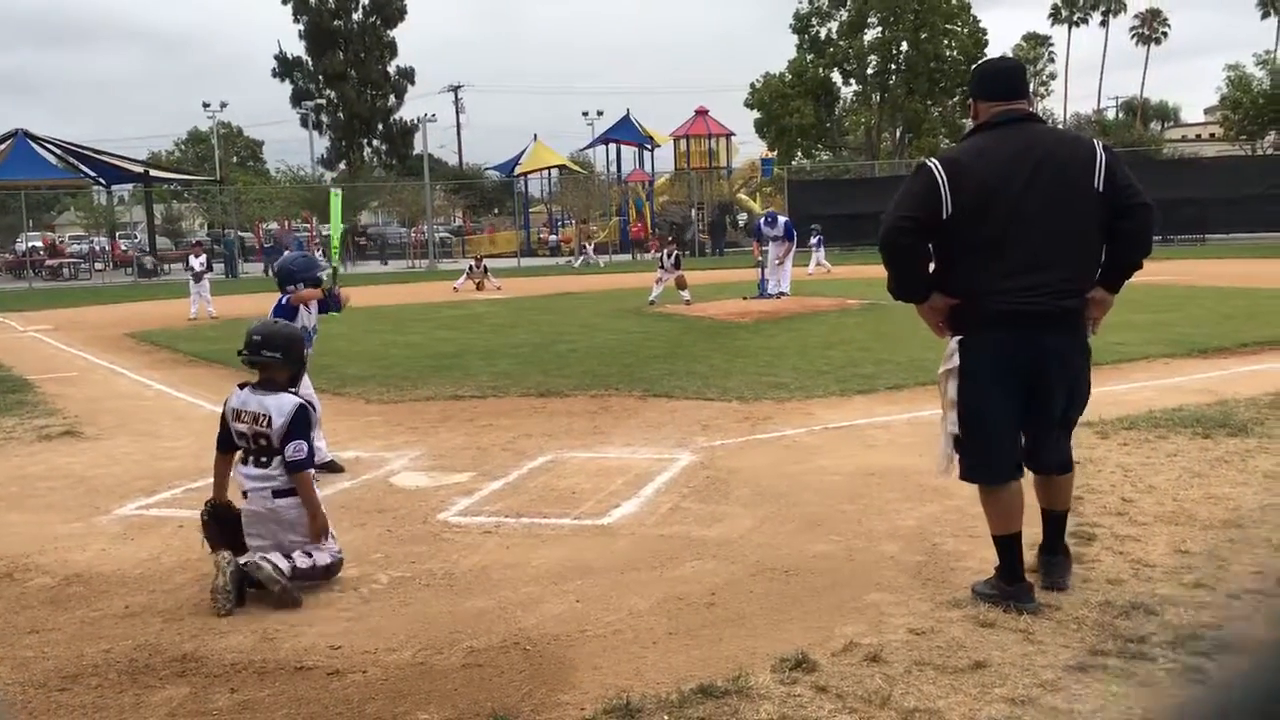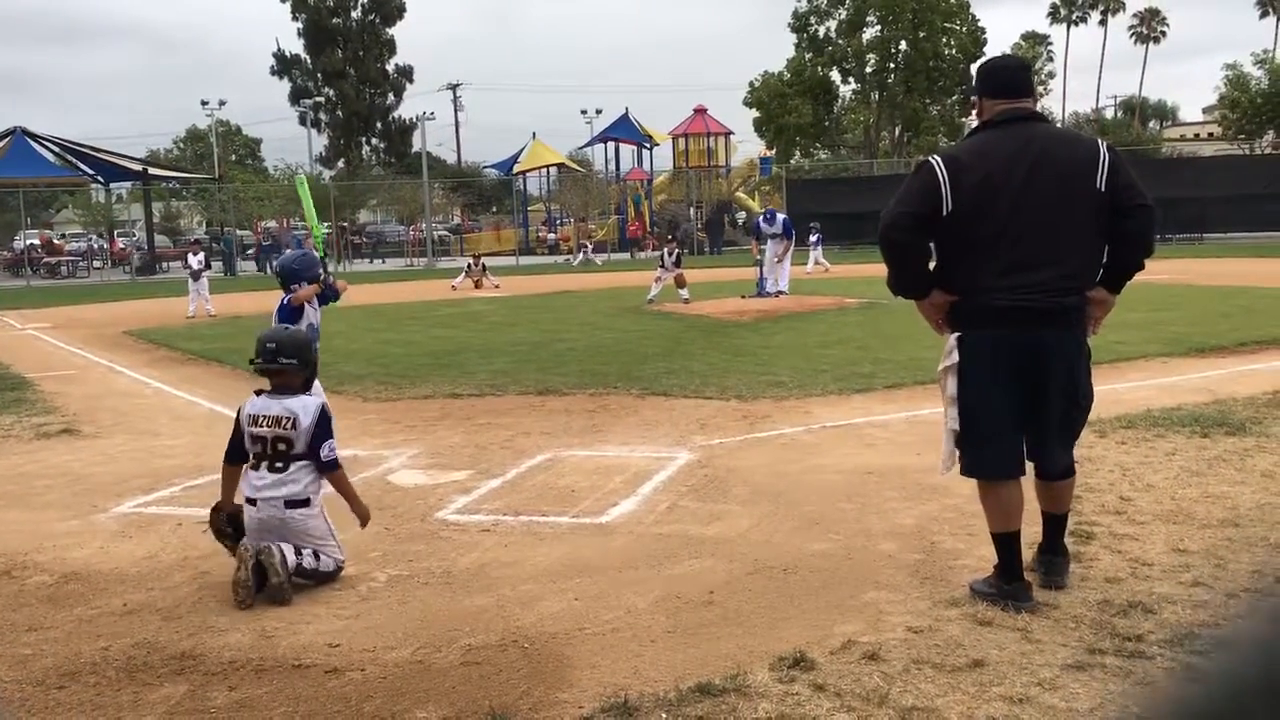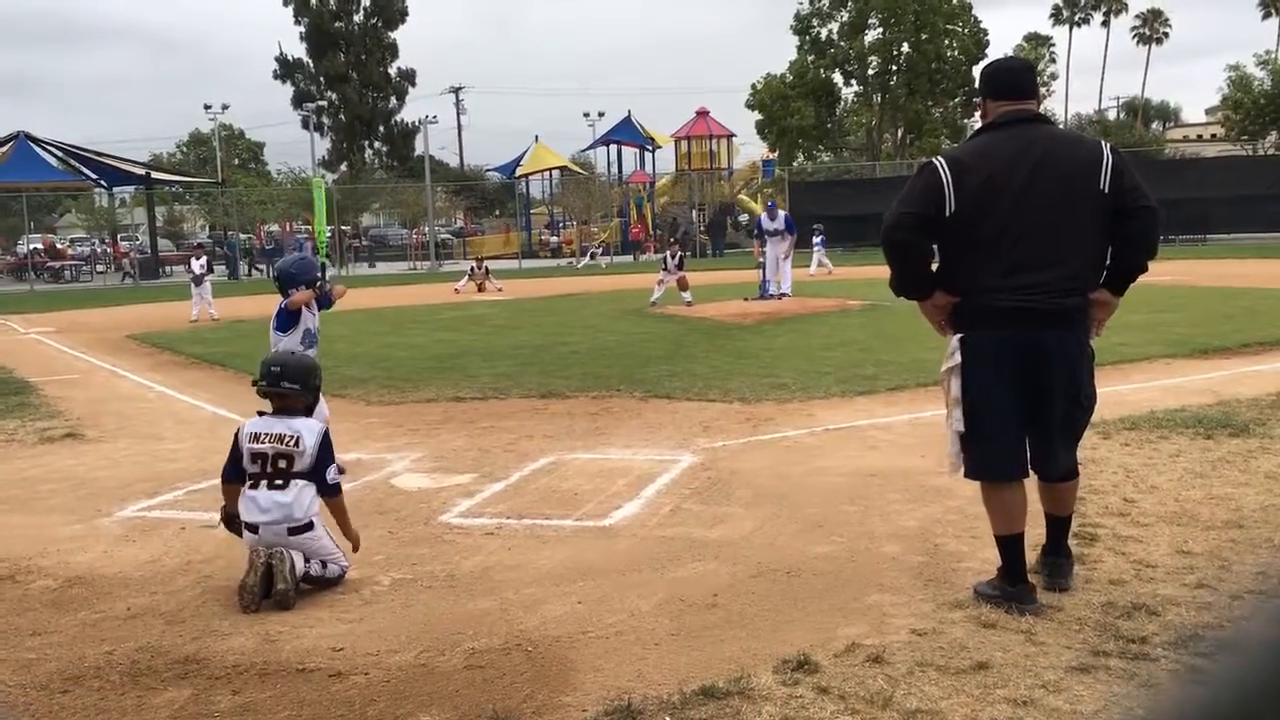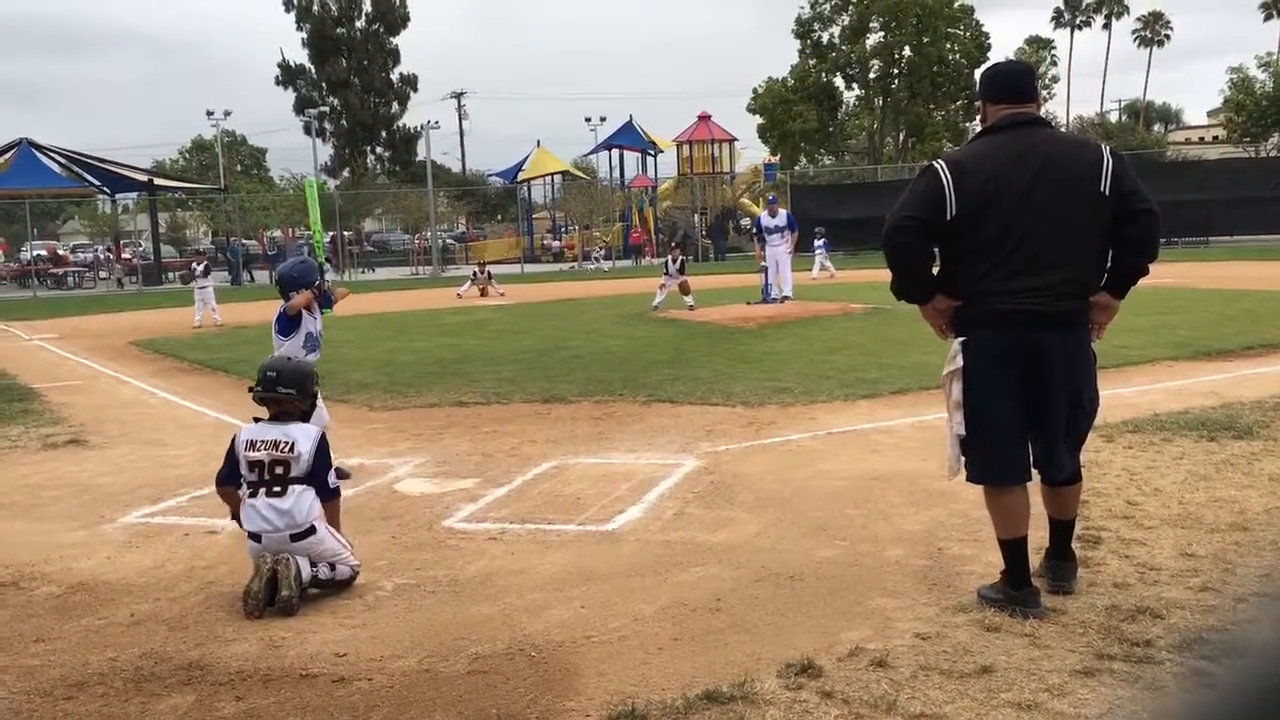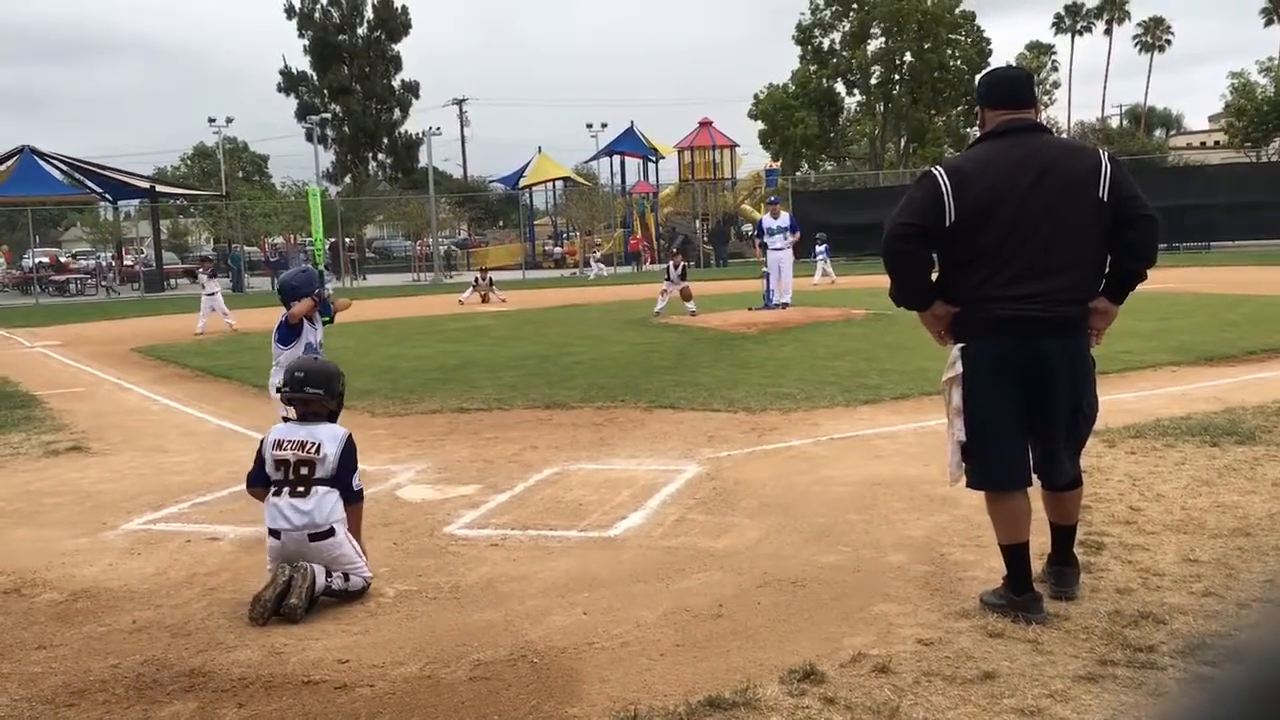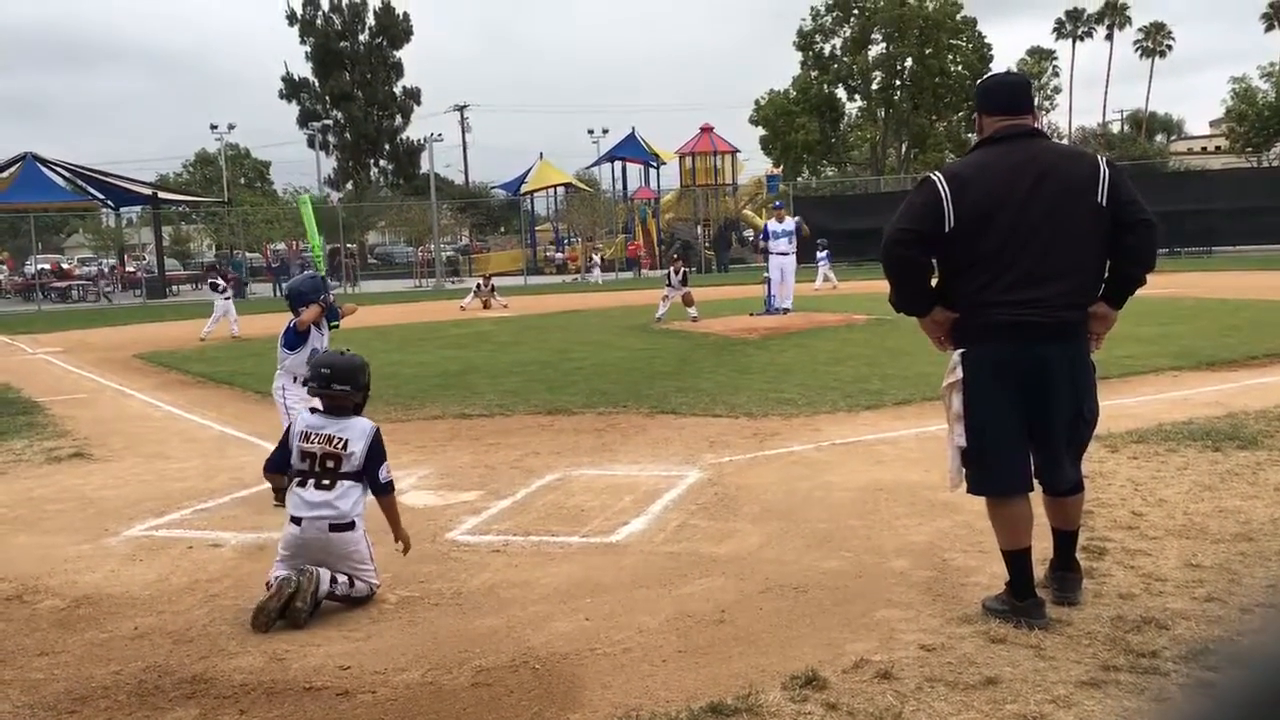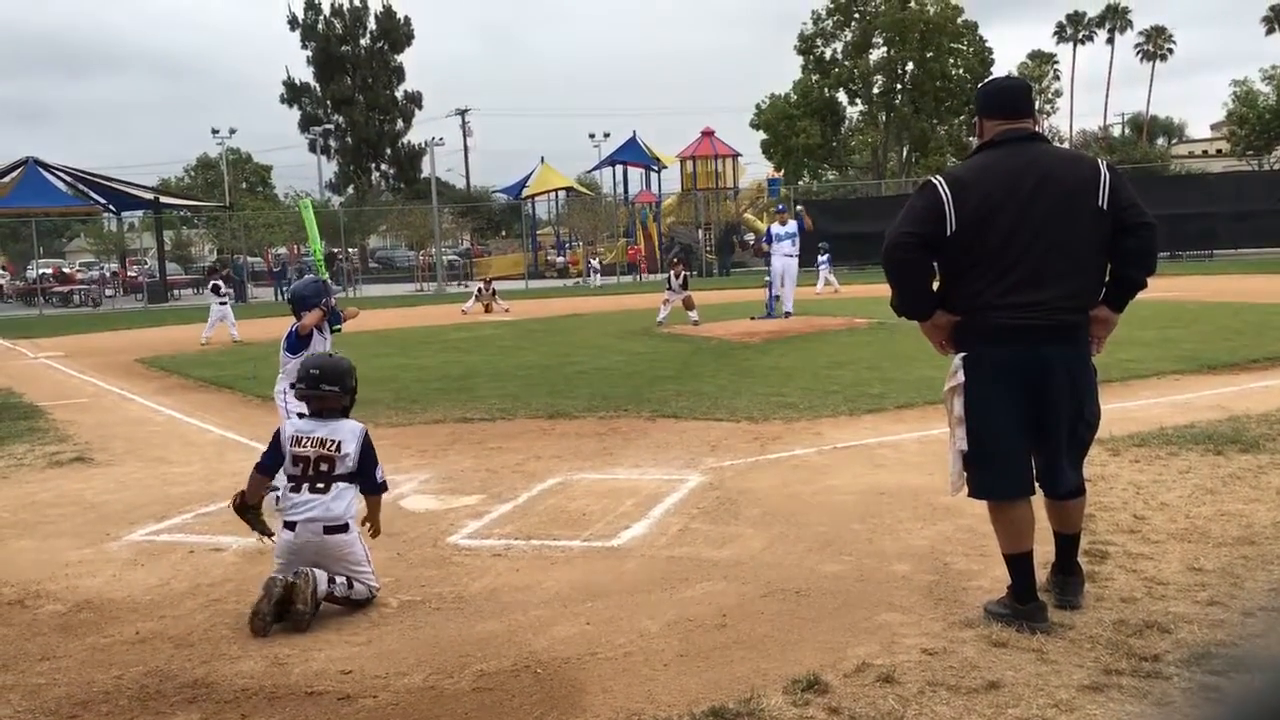
dt=0.3s
person 1, frame 1
left shoulder: (950, 167)
right shoulder: (1088, 154)
left elbow: (898, 233)
right elbow: (1138, 217)
left wrist: (922, 295)
right wrist: (1107, 284)
left hip: (985, 334)
right hip: (1063, 329)
left knee: (994, 458)
right knee: (1052, 448)
left ankle: (1012, 579)
right ankle: (1055, 556)
person 1, frame 2
left shoulder: (952, 165)
right shoulder: (1092, 155)
left elbow: (897, 230)
right elbow: (1139, 218)
left wrist: (922, 291)
right wrist: (1109, 285)
left hip: (984, 331)
right hip: (1063, 327)
left knee: (994, 456)
right knee: (1055, 449)
left ankle: (1010, 578)
right ankle: (1053, 556)
person 1, frame 3
left shoulder: (955, 166)
right shoulder: (1094, 156)
left elbow: (900, 230)
right elbow: (1142, 219)
left wrist: (925, 292)
right wrist: (1112, 287)
left hip: (986, 333)
right hip: (1066, 328)
left knee: (998, 459)
right knee: (1059, 451)
left ankle: (1014, 580)
right ankle: (1056, 558)
person 1, frame 4
left shoulder: (955, 168)
right shoulder: (1096, 158)
left elbow: (901, 233)
right elbow: (1144, 222)
left wrist: (927, 295)
right wrist: (1113, 289)
left hip: (988, 336)
right hip: (1067, 331)
left knee: (1000, 463)
right knee: (1061, 454)
left ankle: (1018, 585)
right ankle: (1060, 560)
person 1, frame 5
left shoulder: (954, 175)
right shoulder: (1093, 164)
left elbow: (900, 240)
right elbow: (1142, 227)
left wrist: (925, 302)
right wrist: (1111, 295)
left hip: (987, 342)
right hip: (1066, 337)
left knee: (1001, 469)
right knee: (1062, 460)
left ankle: (1020, 590)
right ankle: (1063, 566)
person 1, frame 6
left shoulder: (953, 181)
right shoulder: (1092, 170)
left elbow: (900, 246)
right elbow: (1141, 232)
left wrist: (925, 307)
right wrist: (1110, 299)
left hip: (988, 347)
right hip: (1066, 341)
left knee: (1002, 475)
right knee: (1063, 465)
left ankle: (1023, 595)
right ankle: (1066, 571)
person 1, frame 7
left shoulder: (953, 185)
right shoulder: (1092, 173)
left elbow: (900, 249)
right elbow: (1141, 234)
left wrist: (926, 311)
right wrist: (1112, 303)
left hip: (990, 351)
right hip: (1067, 345)
left knee: (1004, 478)
right knee: (1064, 468)
left ankle: (1025, 599)
right ankle: (1068, 574)
person 2, frame 1
left shoulder: (235, 401)
right shoulder: (294, 408)
left elbow: (224, 454)
right elbow: (298, 468)
left wrist: (218, 500)
right wrist: (316, 514)
left hip: (253, 502)
right hip: (289, 499)
left knee: (269, 561)
right knee: (328, 557)
left ankle: (238, 569)
right ankle: (280, 567)
person 2, frame 2
left shoulder: (248, 409)
right shoulder: (313, 409)
left elbow: (232, 463)
right elbow: (329, 467)
left wrist: (226, 505)
right wrist: (356, 504)
left hip: (256, 508)
right hip: (298, 508)
left knee: (263, 561)
right knee: (332, 563)
left ankle: (256, 562)
right ankle: (287, 559)
person 2, frame 3
left shoulder: (247, 429)
right shoulder: (315, 431)
left elbow: (229, 482)
right elbow: (330, 490)
left wrist: (234, 515)
right wrist: (347, 529)
left hip: (255, 532)
right hip: (299, 529)
left knee: (270, 571)
right knee: (337, 568)
left ankle: (265, 570)
right ankle: (295, 566)
person 2, frame 4
left shoulder: (244, 435)
right shoulder: (312, 436)
left elbow: (224, 487)
right elbow: (329, 494)
right wrist: (336, 533)
left hip: (258, 538)
right hip: (303, 533)
left knee: (267, 563)
right knee: (348, 569)
left ankle: (269, 576)
right ankle: (299, 571)
person 2, frame 5
left shoulder: (273, 435)
right shoulder: (339, 437)
left elbow: (255, 487)
right elbow: (352, 497)
right wrist: (356, 539)
left hip: (278, 537)
right hip: (322, 535)
left knee: (282, 569)
right knee: (360, 580)
left ankle: (283, 583)
right ankle: (315, 579)
person 2, frame 6
left shoulder: (299, 425)
right shoulder: (366, 431)
left elbow: (272, 474)
right elbow: (382, 488)
right wrist: (397, 527)
left hip: (298, 526)
right hip: (342, 529)
left knee: (281, 574)
right knee: (367, 587)
left ankle: (284, 586)
right ankle: (320, 582)
person 2, frame 7
left shoulder: (288, 429)
right shoulder: (356, 432)
left elbow: (261, 476)
right elbow: (374, 488)
left wrist: (250, 504)
right wrist: (374, 516)
left hip: (292, 530)
right hip: (336, 532)
left knee: (281, 578)
right knee: (365, 590)
left ankle: (281, 589)
right ankle: (317, 584)
person 3, frame 1
left shoulder: (313, 301)
right shoulder: (286, 304)
left elbow: (343, 297)
right elbow: (300, 296)
left wrist: (337, 298)
right wrist: (326, 293)
left knee: (313, 412)
left ankle: (319, 457)
person 3, frame 2
left shoulder: (313, 299)
right shoulder: (289, 304)
left elbow: (341, 285)
right elbow: (298, 296)
left wrist: (332, 287)
right wrist: (321, 285)
person 3, frame 3
left shoulder: (312, 303)
right shoulder: (287, 309)
left elbow: (341, 290)
right elbow: (295, 300)
left wrist: (327, 292)
right wrist: (317, 291)
left knee: (320, 419)
person 3, frame 4
left shoulder: (315, 305)
right shoulder: (288, 312)
left elbow: (343, 292)
right elbow: (294, 304)
left wrist: (327, 294)
right wrist: (315, 291)
left knee: (320, 420)
person 3, frame 5
left shoulder: (317, 316)
right shoulder: (288, 323)
left elbow: (345, 302)
right elbow: (296, 312)
left wrist: (326, 302)
right wrist: (316, 297)
person 3, frame 6
left shoulder: (323, 321)
right shoulder: (296, 328)
left elbow: (352, 308)
right elbow: (304, 320)
left wrist: (334, 309)
right wrist: (322, 302)
left hip: (309, 388)
right hip: (290, 388)
person 3, frame 7
left shoulder: (325, 324)
right shoulder: (299, 330)
left elbow: (354, 312)
right elbow: (306, 314)
left wrist: (336, 312)
right wrist: (323, 306)
right hip: (292, 393)
